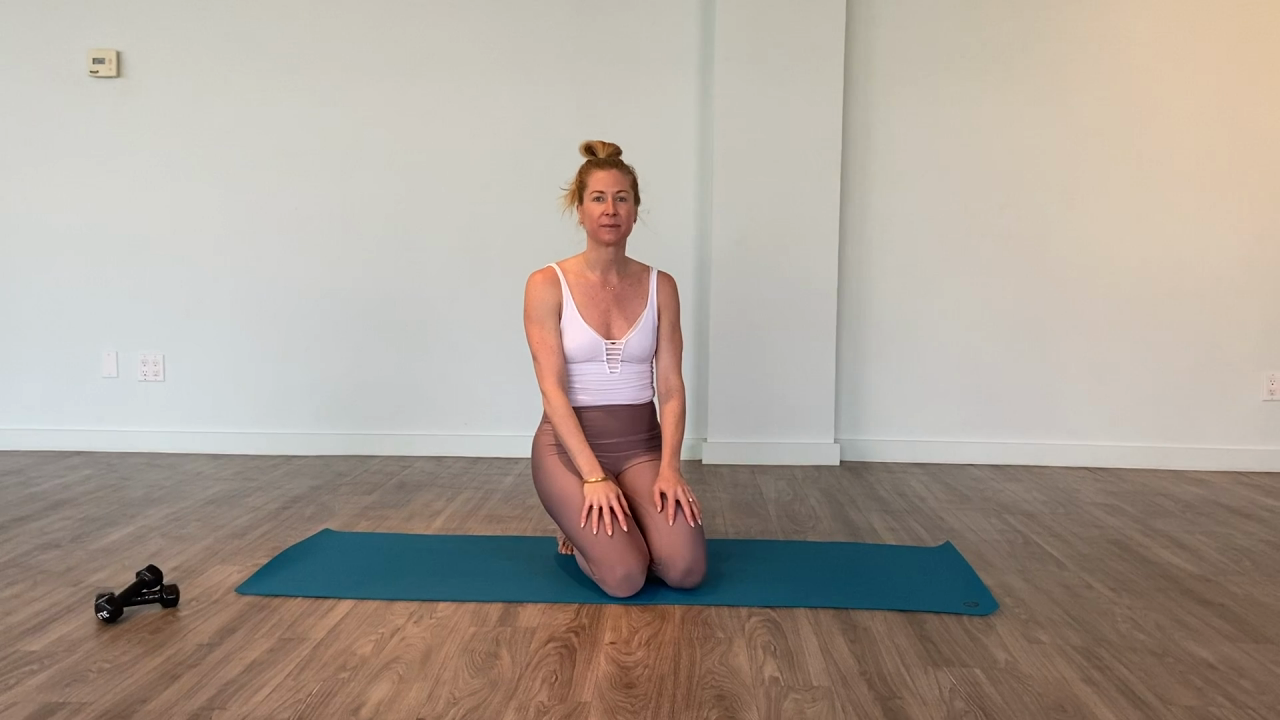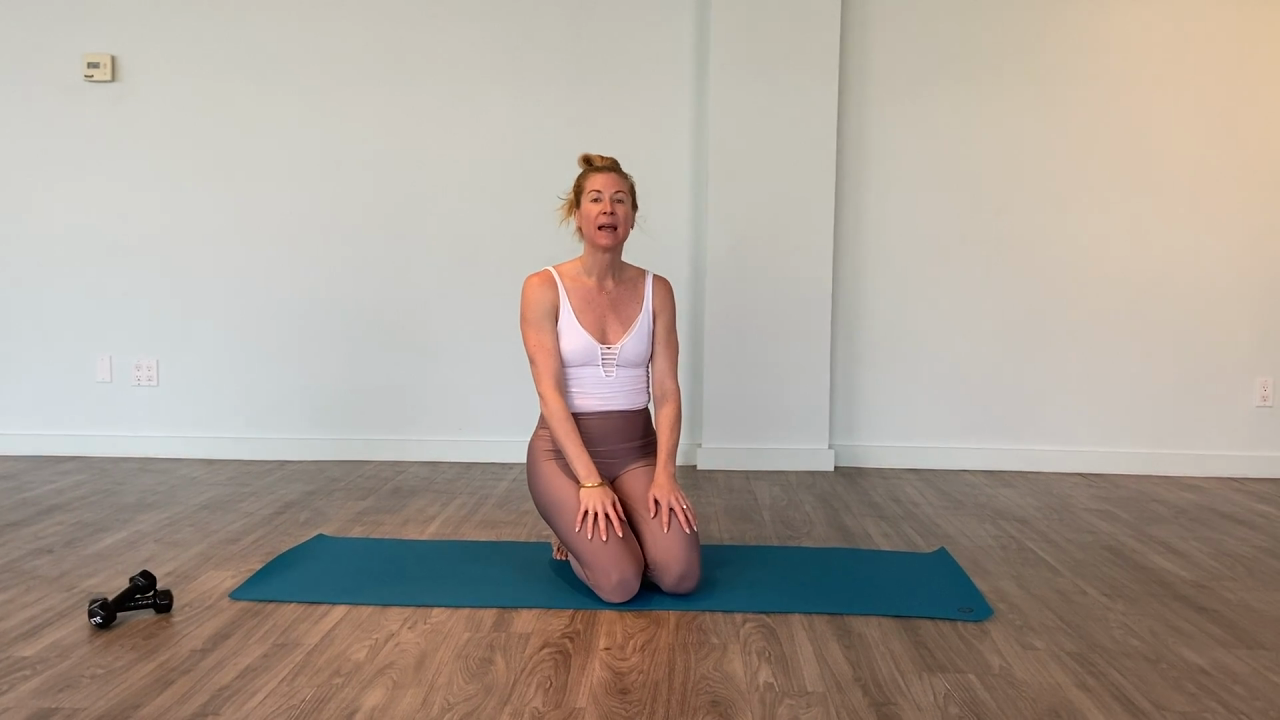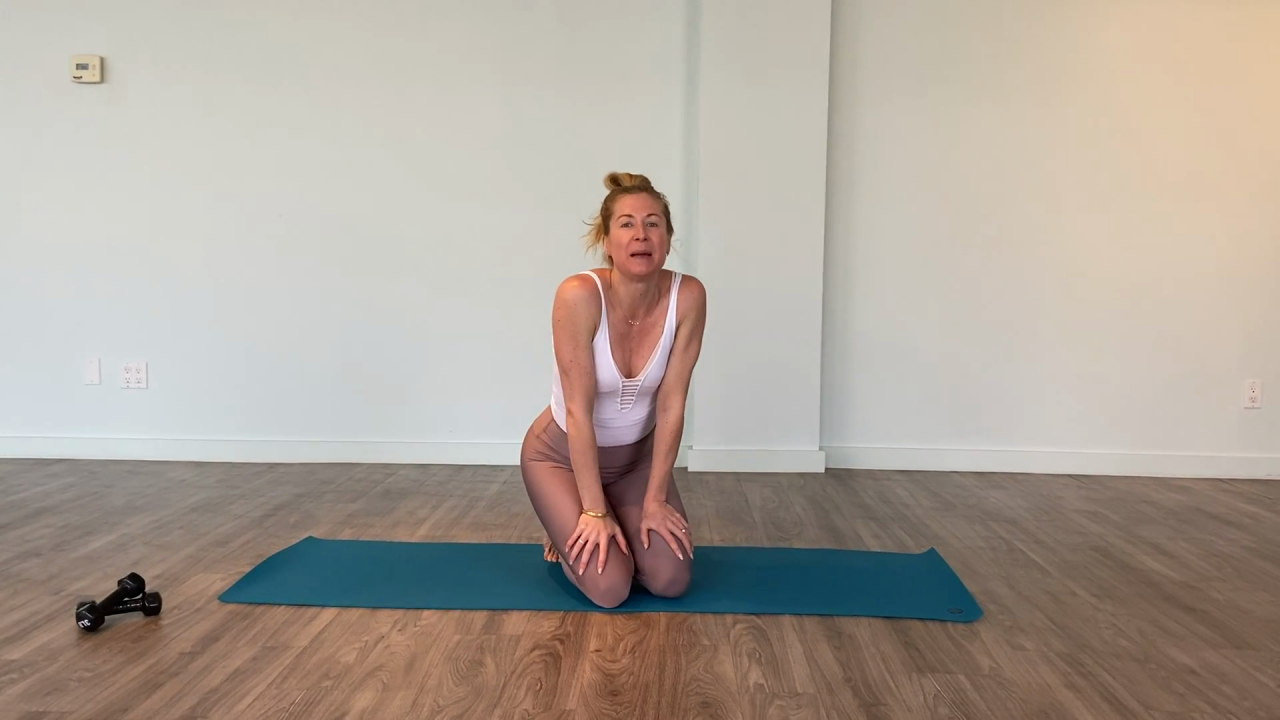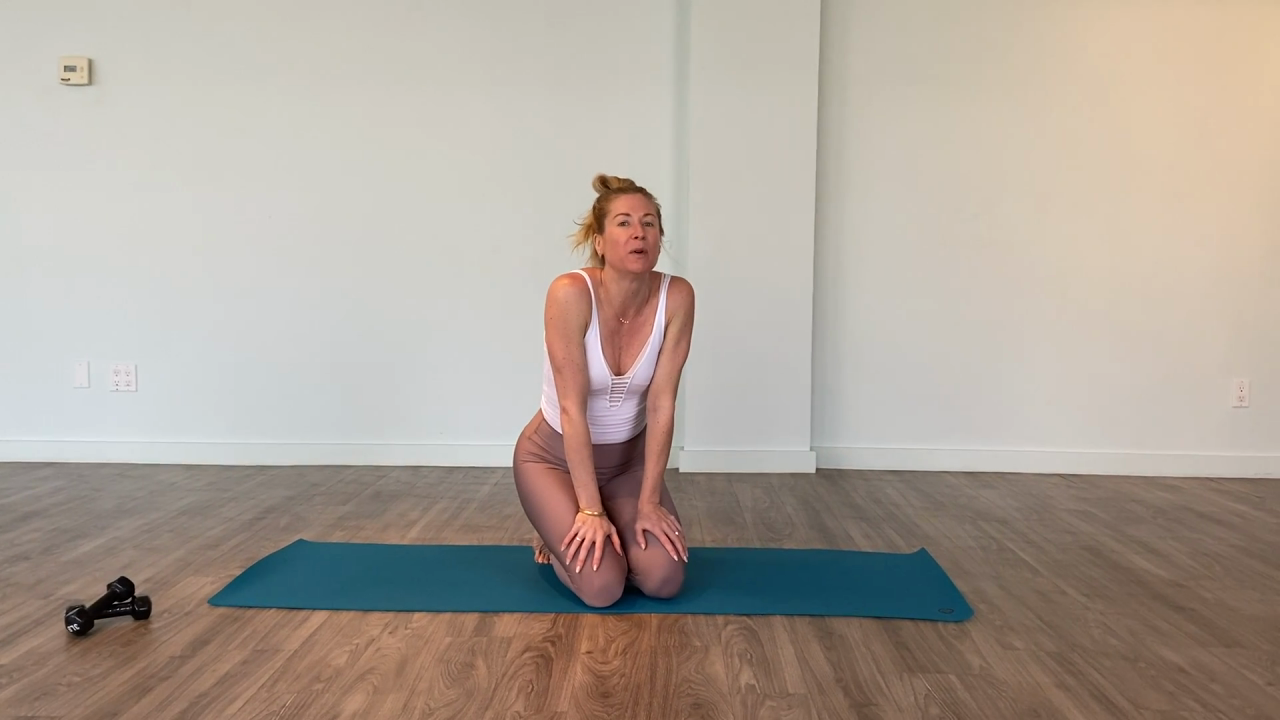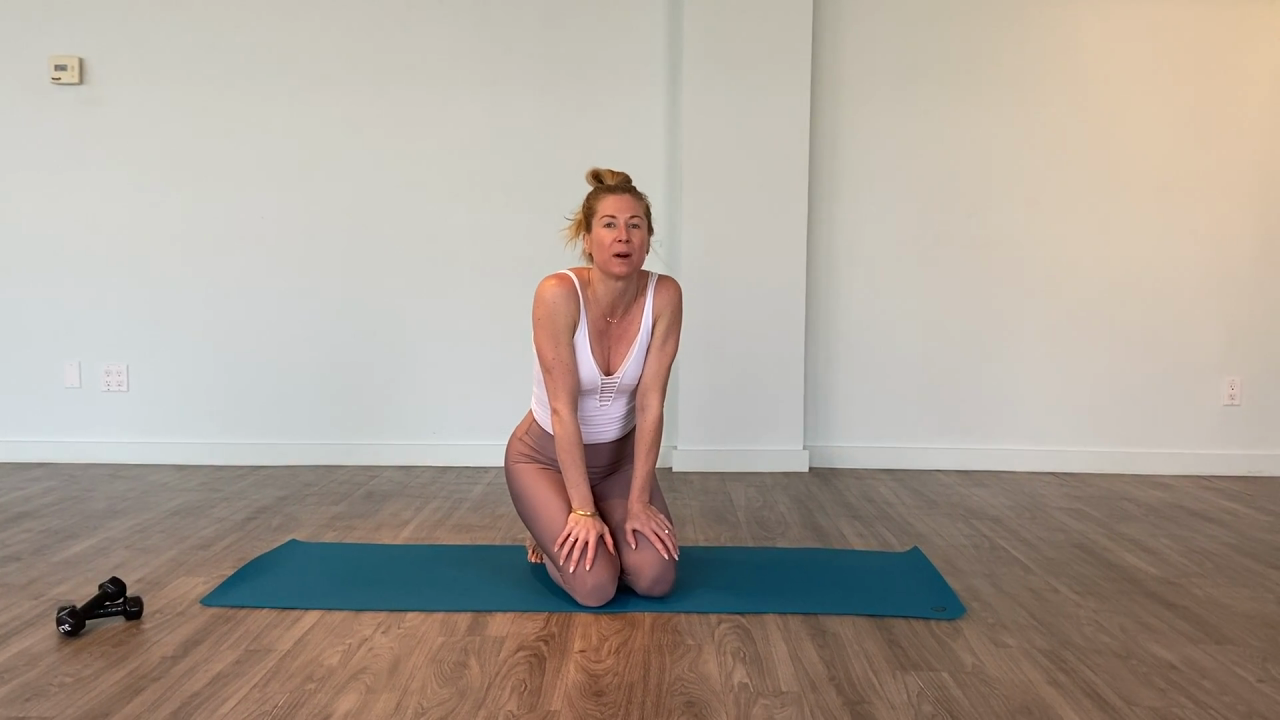
dt=1s
person 1, frame 1
left shoulder: (660, 286)
right shoulder: (547, 285)
left elbow: (671, 387)
right elbow: (553, 390)
left wrist: (670, 467)
right wrist: (593, 477)
left hip: (641, 443)
right hip: (569, 444)
left knee: (685, 570)
right knee: (625, 577)
left ankle: (624, 521)
right ankle: (580, 526)
person 1, frame 2
left shoulder: (656, 290)
right shoulder: (543, 287)
left elbow: (666, 391)
right elbow: (549, 393)
left wrist: (665, 473)
right wrist: (589, 481)
left hip: (636, 449)
right hip: (564, 450)
left knee: (681, 576)
right knee: (619, 583)
left ankle: (619, 525)
right ankle: (576, 533)
person 1, frame 3
left shoulder: (687, 296)
right shoulder: (579, 295)
left elbow: (671, 405)
right elbow: (578, 410)
left wrist: (654, 499)
right wrist: (594, 510)
left hip: (636, 455)
right hip: (561, 454)
left knee: (671, 580)
right knee: (609, 588)
left ankle: (617, 533)
right ankle: (569, 536)
person 1, frame 4
left shoulder: (676, 297)
right shoulder: (570, 293)
left elbow: (662, 405)
right elbow: (573, 408)
left wrist: (650, 501)
right wrist: (591, 509)
left hip: (628, 457)
right hip: (554, 455)
left knee: (664, 580)
right knee: (602, 587)
left ankle: (604, 532)
right ankle: (560, 537)
person 1, frame 5
left shoulder: (664, 296)
right shoulder: (558, 293)
left elbow: (650, 405)
right elbow: (563, 409)
left wrist: (639, 501)
right wrist: (583, 510)
left hip: (619, 455)
right hip: (545, 456)
left knee: (656, 579)
right knee: (595, 586)
left ankle: (587, 529)
right ankle: (554, 534)
